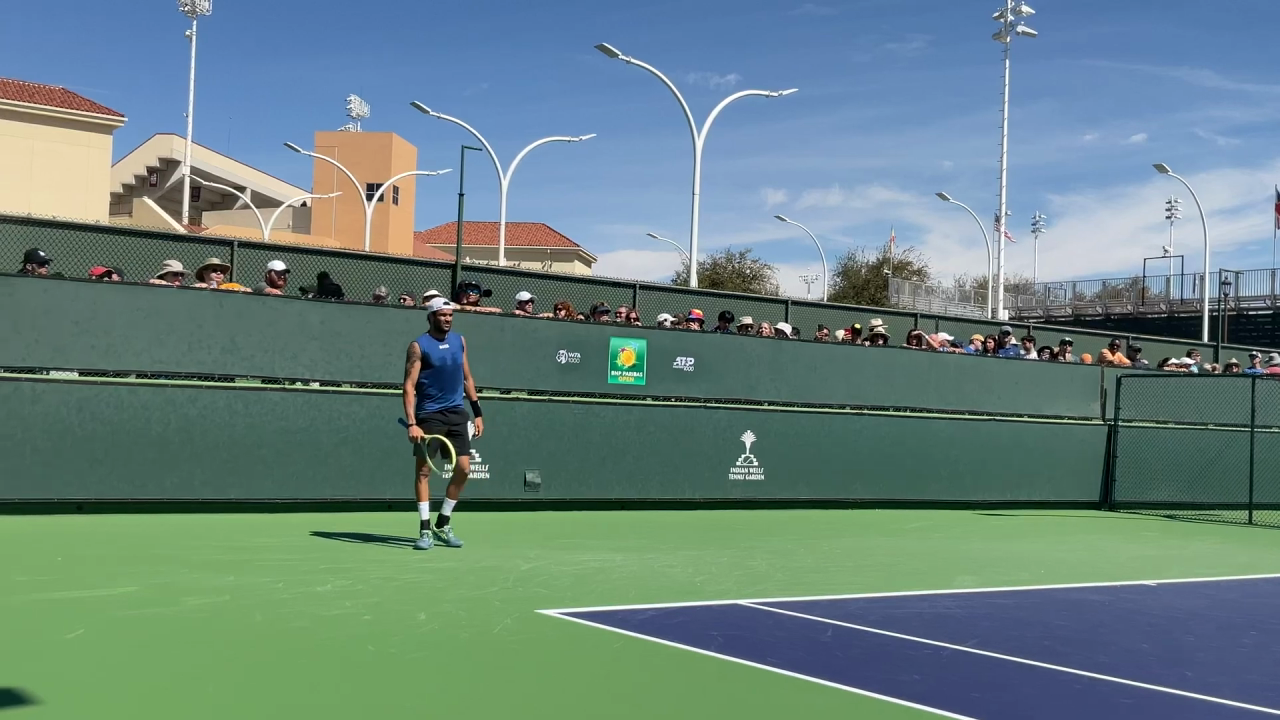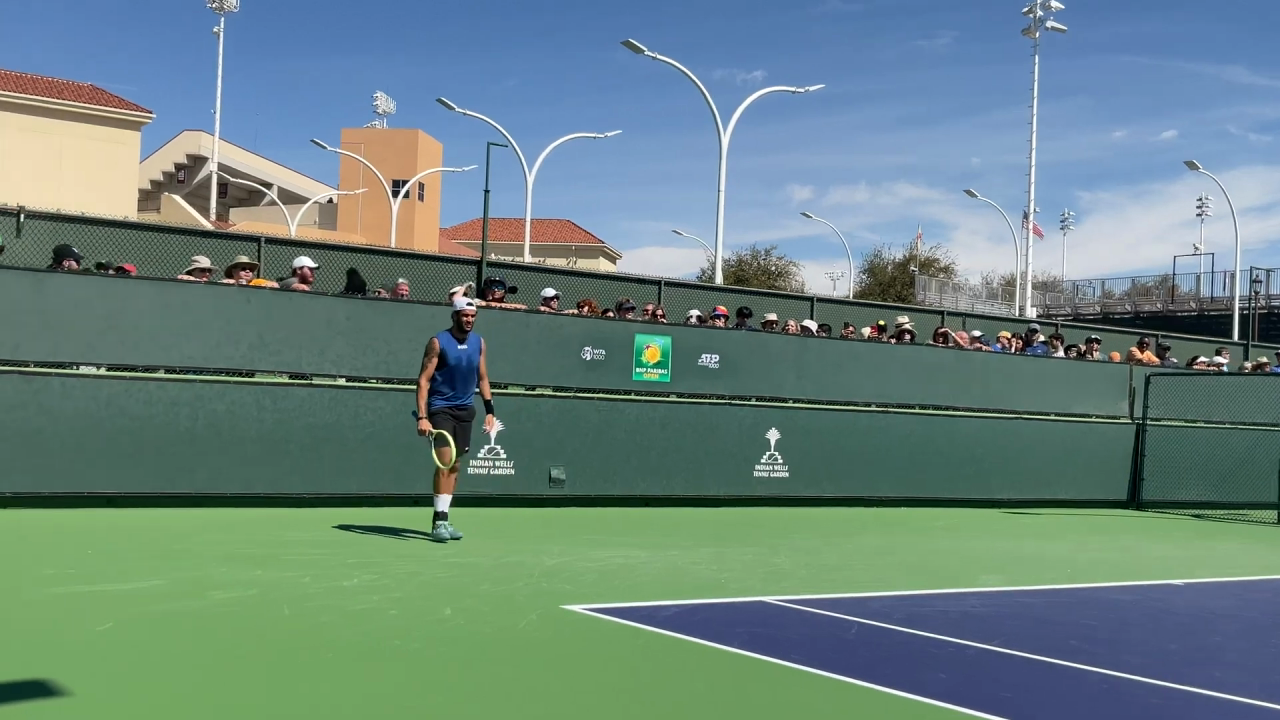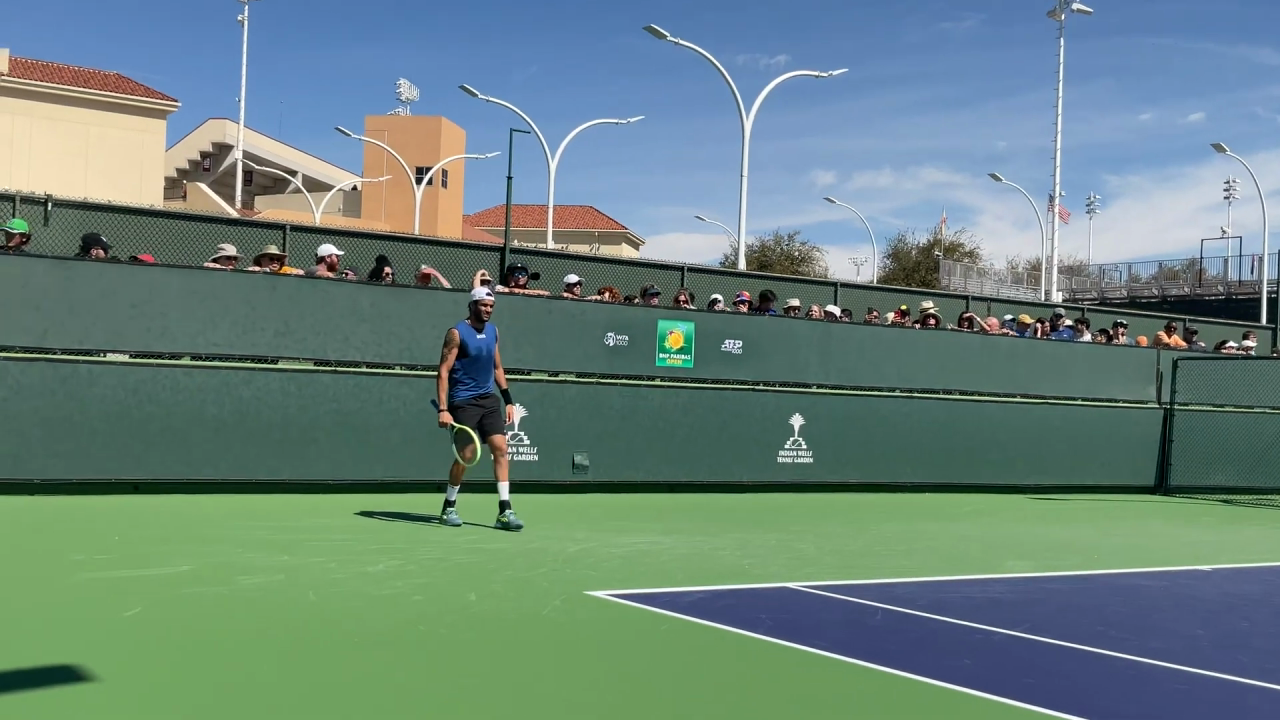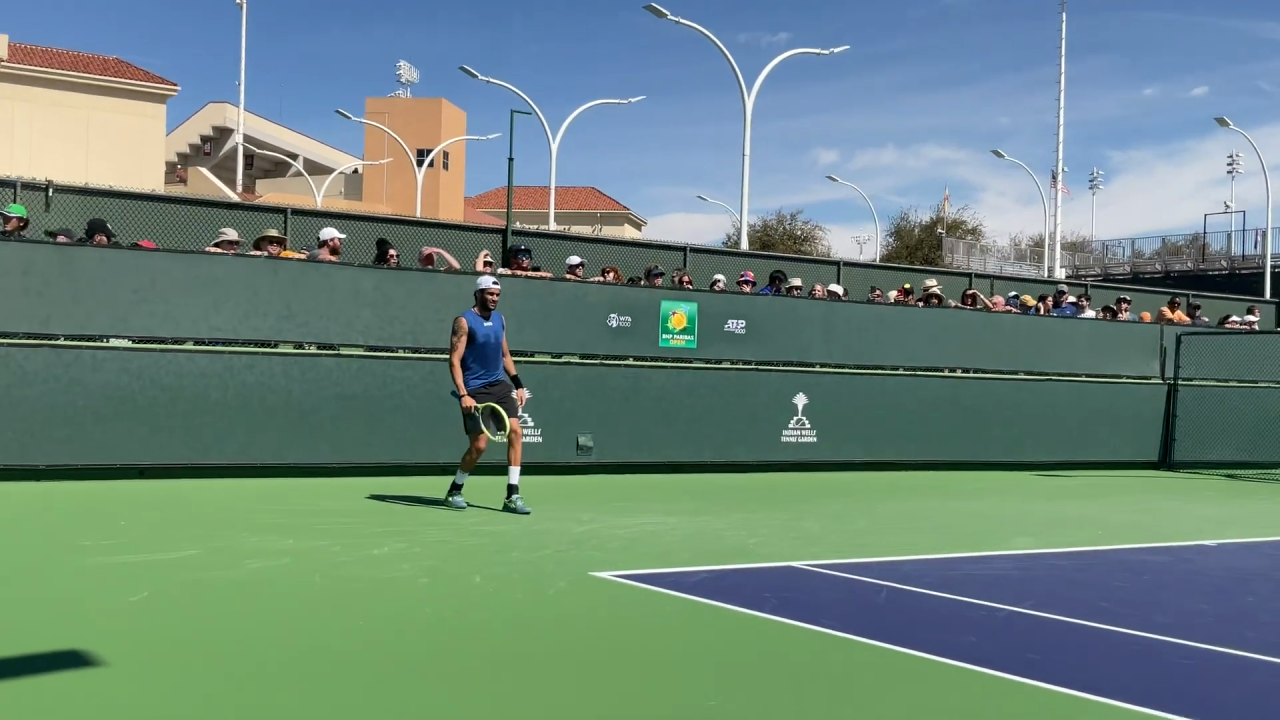
dt=0.5s
person 1, frame 1
left shoulder: (459, 341)
right shoulder: (419, 346)
left elbow: (467, 378)
right elbow: (409, 386)
left wrist: (477, 412)
right wrist: (411, 423)
left hip: (457, 414)
right hip: (429, 415)
left knee: (462, 469)
right knee: (424, 471)
left ankle: (442, 524)
right ankle: (426, 530)
person 1, frame 2
left shoulder: (478, 342)
right shoulder: (438, 342)
left elbow: (482, 378)
right elbow: (423, 380)
left wrist: (489, 409)
right wrist: (422, 416)
left hip: (465, 411)
right hip: (440, 409)
left knee: (454, 466)
right knee: (444, 463)
left ankle: (442, 521)
right ankle: (440, 521)
person 1, frame 3
left shoulder: (493, 331)
right shoulder: (457, 333)
right elbow: (443, 372)
left wrist: (508, 400)
right wrist: (442, 408)
left hip: (489, 400)
right hip: (464, 401)
left knee: (501, 450)
right knee: (465, 456)
left ankle: (505, 512)
right ankle: (448, 508)
person 1, frame 4
left shoulder: (499, 319)
right shoulder: (464, 321)
right elbow: (455, 361)
left wrist: (518, 384)
right wrist: (463, 394)
left hip: (499, 386)
right hip: (475, 390)
left knee: (515, 433)
right knee: (479, 445)
left ankle: (512, 496)
right ankle: (454, 490)
